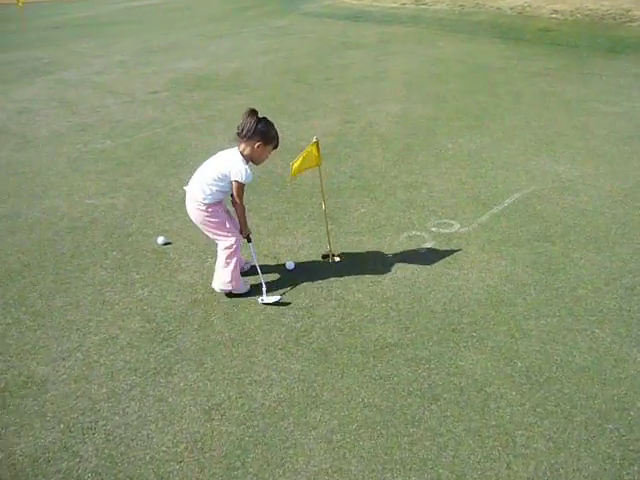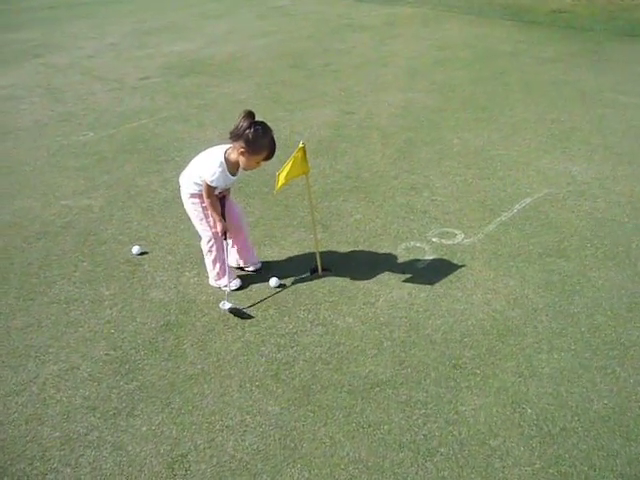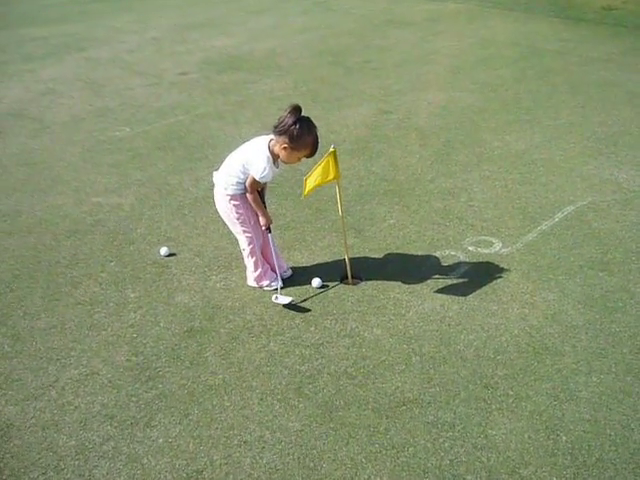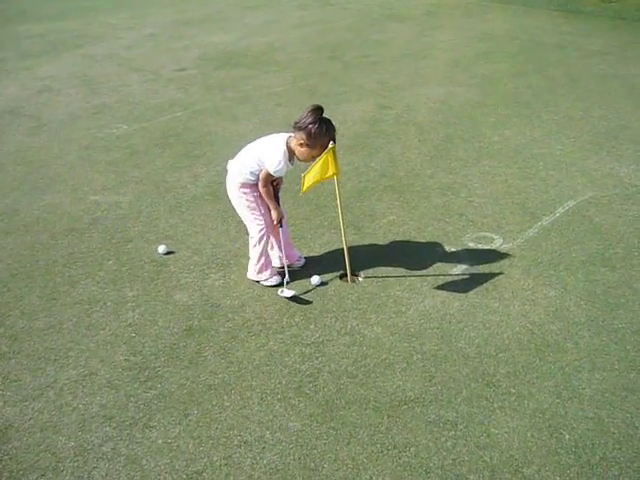
dt=1s
person 1, frame 1
left shoulder: (232, 153)
right shoulder: (241, 169)
right elbow: (238, 201)
left wrist: (239, 225)
right wrist: (244, 226)
left hip: (198, 196)
right hip: (203, 204)
left knee: (231, 229)
right knee: (231, 238)
left ankle: (234, 265)
right ankle: (226, 281)
person 1, frame 2
left shoulder: (234, 153)
right shoulder: (216, 168)
right elbow: (208, 197)
left wrist: (226, 189)
right wrist: (219, 221)
left hip: (216, 189)
right hip: (196, 194)
left knee: (236, 222)
right knee: (213, 235)
left ankle: (243, 259)
right ankle: (219, 277)
person 1, frame 3
left shoulder: (272, 142)
right shoulder: (264, 165)
right elbow: (251, 190)
left wrist: (263, 207)
right wrist: (263, 215)
left hip: (243, 188)
right hip: (230, 194)
left knee: (263, 230)
right knee: (251, 236)
left ankle: (275, 267)
right ankle: (260, 277)
person 1, frame 4
left shoulder: (290, 139)
right shoulder: (279, 159)
right elbow: (263, 184)
left wrist: (277, 179)
right wrist: (274, 208)
left hip: (256, 179)
right hip: (242, 184)
left knee: (278, 219)
right knee: (262, 225)
left ankle: (285, 256)
right ankle: (260, 271)
